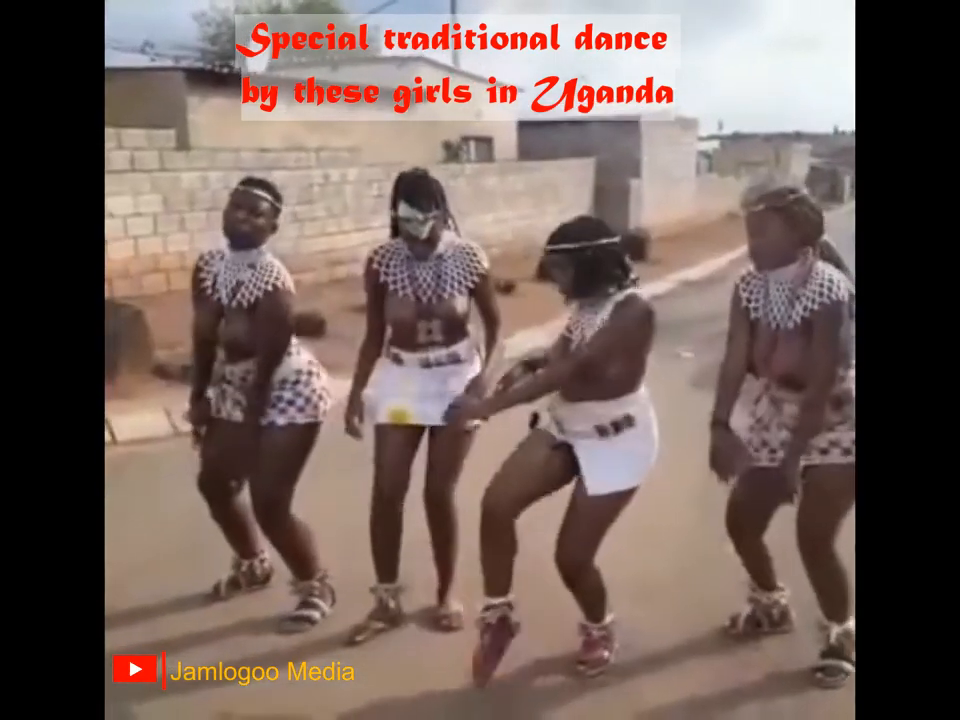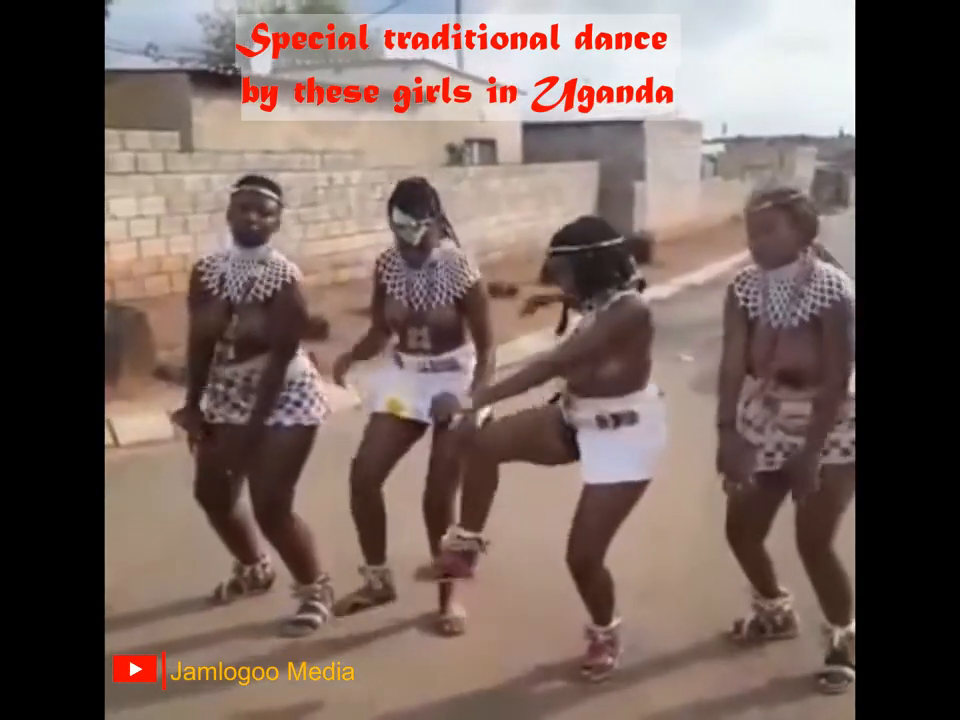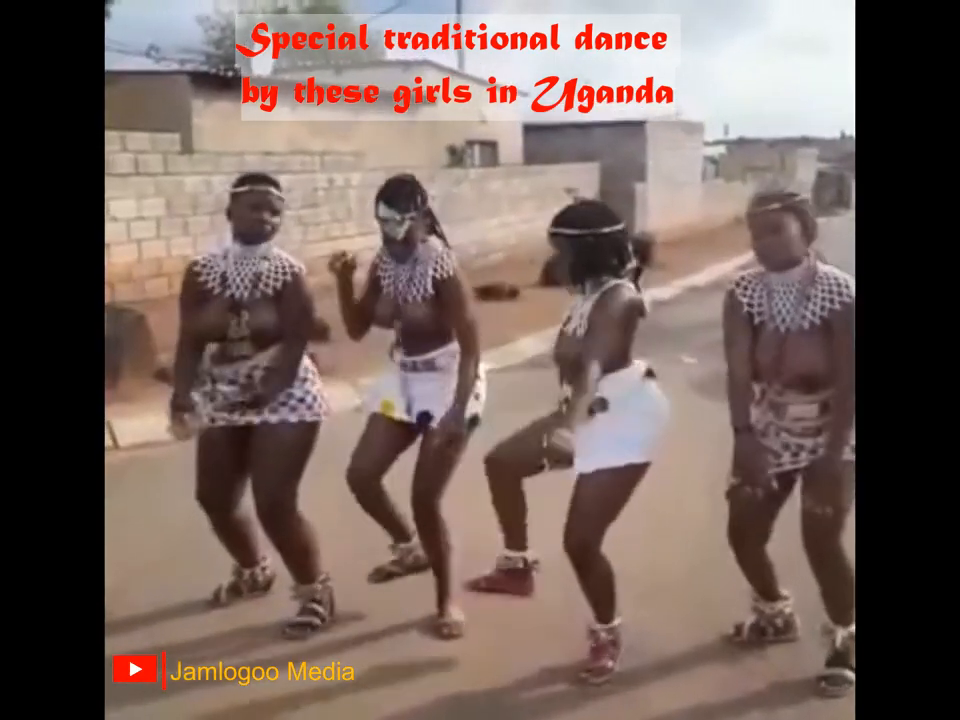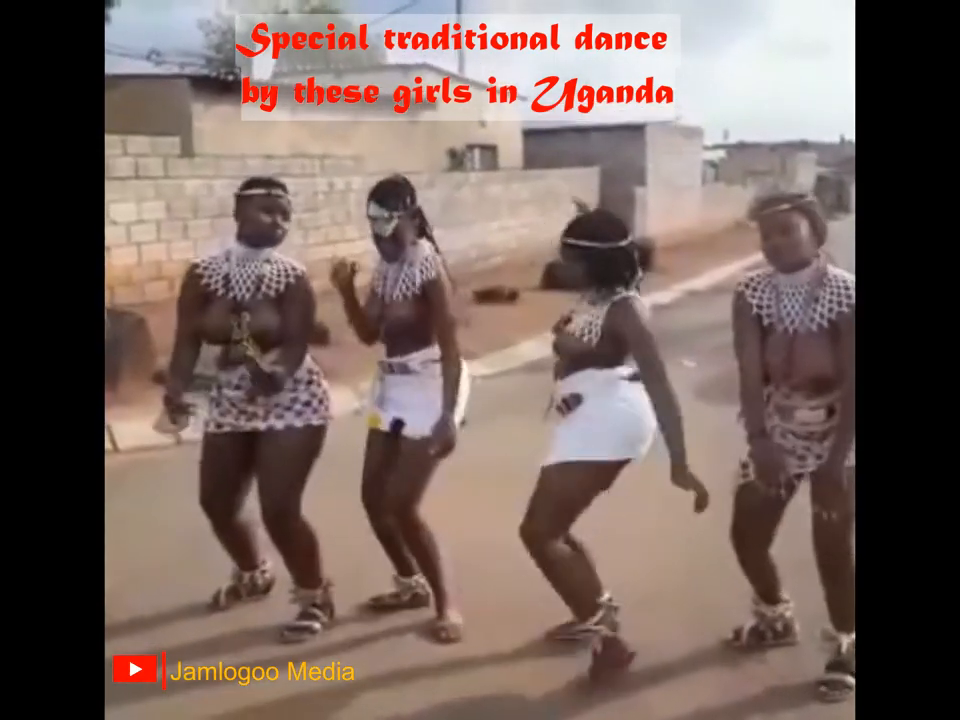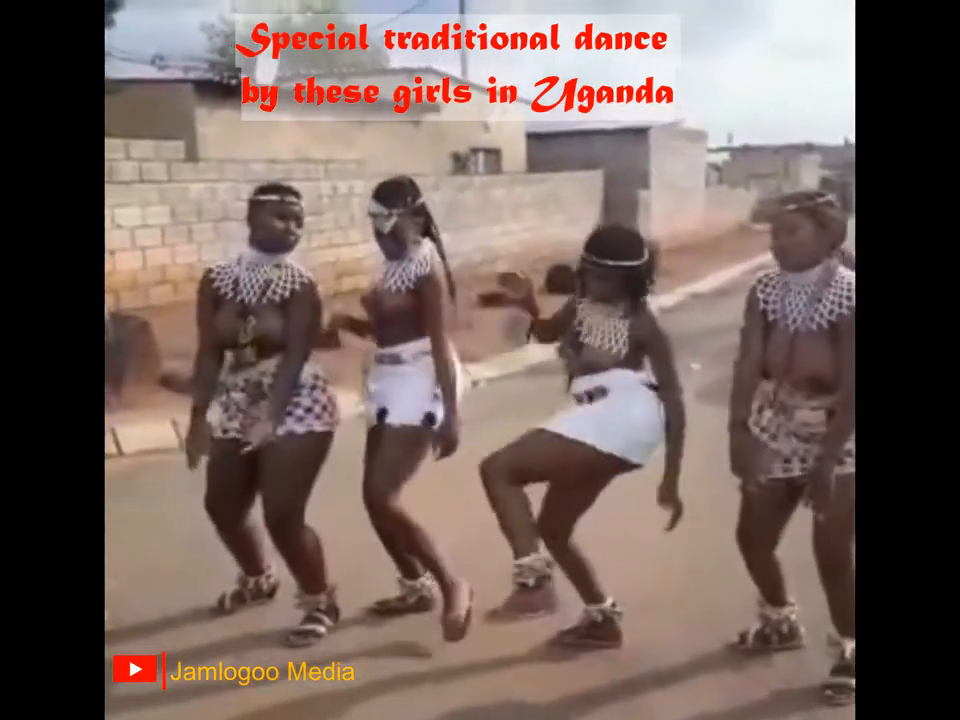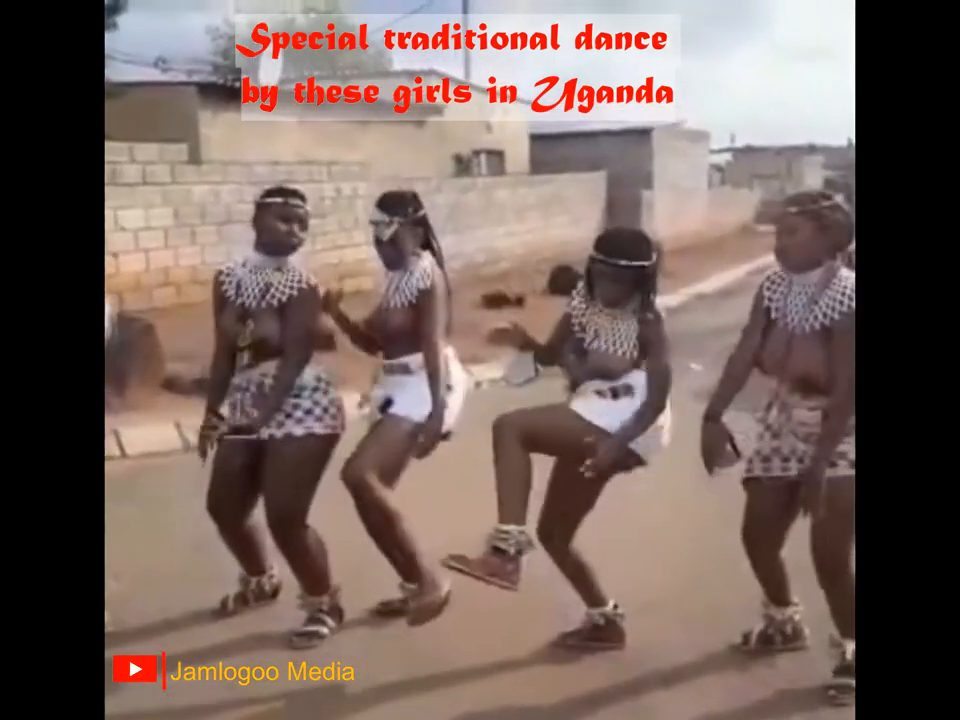
dt=0.2s
person 1, frame 1
left shoulder: (828, 290)
right shoulder: (749, 287)
left elbow: (823, 382)
right elbow: (735, 360)
left wrist: (794, 457)
right wrist: (720, 428)
left hip: (833, 428)
right hip: (776, 421)
left knee: (814, 538)
right knee: (741, 522)
left ankle: (843, 635)
right ankle: (771, 606)
person 1, frame 2
left shoulder: (832, 289)
right shoulder: (743, 287)
left elbow: (837, 379)
right elbow: (733, 361)
left wrist: (810, 454)
right wrist: (727, 431)
left hip: (830, 430)
right hip: (767, 426)
left knee: (814, 541)
right knee: (741, 528)
left ankle: (845, 638)
right ankle: (775, 611)
person 1, frame 3
left shoulder: (838, 290)
right shoulder: (743, 293)
left elbow: (848, 379)
right elbow: (739, 369)
left wrist: (833, 453)
right wrist: (744, 438)
left hip: (830, 429)
right hip: (768, 428)
left knee: (821, 540)
right knee: (742, 532)
left ankle: (846, 640)
right ankle: (776, 613)
person 1, frame 4
left shoulder: (846, 293)
right shoulder: (752, 293)
left elbow: (853, 383)
right elbow: (750, 371)
left wrist: (837, 458)
right wrist: (759, 440)
left hip: (836, 433)
right hip: (776, 430)
left knee: (832, 547)
right knee: (746, 534)
left ankle: (848, 646)
right ankle: (776, 618)
person 1, frame 5
left shoulder: (848, 294)
right shoulder: (766, 289)
left elbow: (852, 387)
right elbow: (750, 362)
left wrist: (828, 461)
right wrist: (739, 429)
left hip: (841, 437)
right hip: (781, 430)
left knee: (833, 552)
right knee: (752, 535)
left ankle: (851, 651)
right ankle: (781, 622)
person 1, frame 6
left shoulder: (849, 298)
right shoulder: (774, 287)
left elbow: (847, 389)
right elbow: (745, 354)
left wrist: (819, 464)
right wrist: (713, 418)
left hip: (841, 439)
right hip: (786, 429)
left knee: (830, 555)
right knee: (757, 535)
left ankle: (851, 650)
right ankle: (784, 623)
person 2, frame 1
left shoulder: (273, 284)
right shoulder: (207, 267)
left elbow: (267, 364)
right elbow: (204, 338)
left wrist: (247, 431)
right wrist: (199, 397)
left hip: (285, 396)
right hip: (235, 393)
left knee: (269, 504)
right knee: (214, 486)
left ankle: (315, 586)
right ankle: (252, 564)
person 2, frame 2
left shoulder: (284, 279)
right shoulder: (206, 271)
left elbow: (281, 357)
right elbow: (200, 343)
left wrist: (252, 425)
right wrist: (193, 404)
left hip: (283, 399)
right hip: (226, 398)
left knee: (271, 505)
right knee: (212, 495)
left ankle: (316, 590)
right ankle: (254, 569)
person 2, frame 3
left shoulder: (288, 274)
right shoulder: (202, 272)
left elbow: (294, 344)
right elbow: (191, 339)
left wrist: (267, 390)
right wrist: (182, 395)
left hip: (284, 398)
right hip: (224, 397)
left knee: (274, 504)
right knee: (213, 498)
left ankle: (316, 592)
right ankle: (253, 571)
person 2, frame 4
left shoulder: (292, 278)
right shoulder: (203, 275)
left elbow: (296, 345)
right elbow: (187, 341)
left wrist: (275, 376)
right wrist: (174, 393)
left hip: (290, 402)
right hip: (230, 402)
left knee: (279, 509)
right knee: (216, 503)
left ankle: (316, 597)
right ankle: (253, 574)
person 2, frame 5
left shoulder: (299, 285)
right shoulder: (217, 278)
left elbow: (295, 358)
right elbow: (209, 352)
left wrist: (270, 418)
right wrist: (199, 418)
left hip: (295, 409)
right hip: (238, 408)
left knee: (282, 515)
right knee: (221, 507)
left ankle: (320, 602)
right ankle: (257, 579)
person 2, frame 6
left shoulder: (301, 288)
right shoulder: (227, 279)
left elbow: (294, 363)
right elbow: (225, 349)
left wrist: (259, 417)
right wrist: (214, 411)
left hip: (300, 411)
right hip: (247, 409)
left knee: (284, 516)
right knee: (223, 507)
left ankle: (324, 603)
right ankle: (260, 580)
person 3, frame 1
left shoulder: (469, 258)
right shoulder: (381, 262)
left elbow: (494, 324)
right elbow: (375, 334)
left wrist: (485, 375)
right wrist: (356, 390)
left hip: (456, 380)
right hip: (400, 379)
left knee: (438, 493)
right knee: (386, 491)
left ankle: (447, 593)
right ankle: (387, 603)
person 3, frame 2
left shoulder: (461, 269)
right shoulder: (387, 266)
left elbow: (485, 346)
right elbow: (380, 333)
right wrist: (351, 356)
left hip: (456, 383)
right hip: (404, 380)
left knee: (437, 499)
right knee: (362, 476)
left ankle: (448, 597)
right ankle: (377, 580)
person 3, frame 3
left shoulder: (441, 265)
right shoulder: (383, 263)
left elbow: (470, 342)
right elbow: (356, 329)
left wrist: (460, 408)
right wrist: (344, 282)
left hip: (448, 384)
right hip: (404, 381)
left knee: (425, 497)
right knee: (360, 475)
left ankle: (447, 600)
right ankle: (408, 548)
person 3, frame 4
left shoulder: (428, 268)
right shoulder: (386, 266)
left elbow: (450, 347)
right elbow: (369, 334)
left wrist: (450, 416)
right wrist: (346, 291)
left hip: (428, 390)
right hip: (392, 389)
left knee: (402, 505)
right knee: (373, 496)
left ankle: (444, 603)
right ankle: (411, 584)
person 3, frame 5
left shoulder: (426, 262)
right shoulder: (395, 263)
left elbow: (440, 341)
left wrist: (450, 414)
right wrist: (351, 324)
left hip: (419, 384)
right hip: (390, 384)
left knee: (381, 497)
right knee: (376, 498)
left ankle: (451, 587)
right ankle: (416, 586)
person 3, frame 6
left shoulder: (427, 275)
right shoulder: (396, 277)
left elbow: (434, 347)
right elbow: (376, 344)
left wrist: (438, 413)
right wrist: (339, 317)
left hip: (424, 390)
right hip: (396, 389)
left knee: (358, 474)
right knee: (368, 487)
left ankle: (429, 580)
right ankle: (413, 585)
person 4, frame 1
left shoulder: (633, 310)
right shoulder: (587, 304)
left elbow: (569, 369)
left wrist: (489, 405)
right wrist: (526, 368)
left hip: (617, 441)
right hip: (565, 426)
left knee: (572, 556)
right knee: (496, 505)
left ankle: (599, 631)
right ankle: (498, 619)
person 4, frame 2
left shoulder: (628, 311)
right shoulder: (601, 302)
left elbow: (557, 362)
left wrist: (480, 399)
left hip: (626, 434)
right hip: (580, 417)
left knee: (583, 554)
right knee: (484, 441)
left ankle: (605, 635)
right ankle: (463, 548)
person 4, frame 3
left shoulder: (616, 298)
right shoulder: (600, 288)
left elbow: (592, 364)
left wrist: (566, 430)
left hip: (622, 417)
right hip: (590, 413)
left knee: (580, 541)
right knee: (502, 461)
left ankle: (608, 635)
right ankle: (517, 567)
person 4, frame 4
left shoulder: (624, 310)
right shoulder: (597, 295)
left elbow: (658, 383)
left wrist: (678, 461)
left hip: (606, 419)
right hip: (592, 420)
left knee: (538, 532)
right knee: (551, 529)
left ankle: (607, 640)
right ankle: (596, 614)
person 4, frame 5
left shoulder: (643, 322)
right shoulder: (584, 301)
left elbow: (674, 401)
right elbow: (546, 333)
left wrist: (671, 479)
right wrist: (527, 304)
left hip: (621, 418)
right hip: (602, 429)
left knee: (496, 470)
right knee: (551, 529)
left ankle: (533, 581)
right ankle: (601, 618)
person 4, frame 6
left shoulder: (647, 322)
right shoulder: (581, 303)
left elbow: (657, 395)
right elbow: (549, 354)
left wrist: (615, 440)
right wrist: (523, 342)
left hip: (628, 423)
right hip: (590, 423)
left knee: (509, 427)
right knee: (553, 534)
left ankle: (505, 552)
right ankle: (605, 621)
